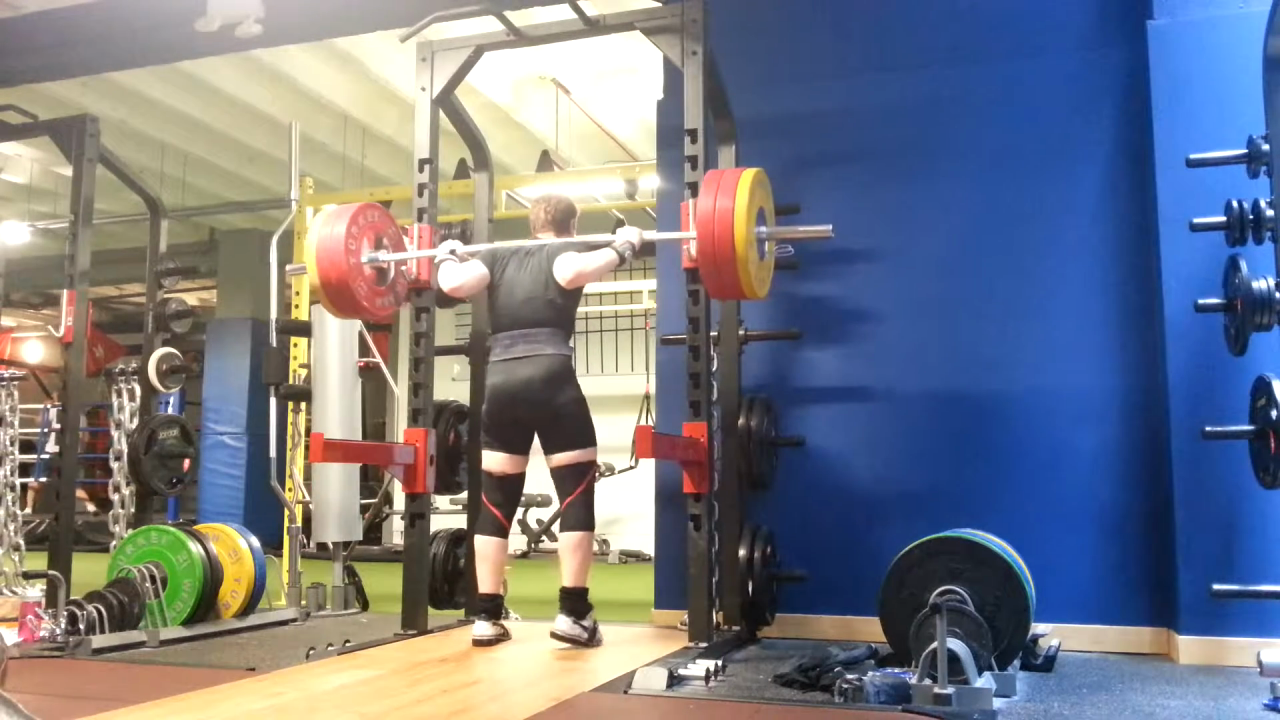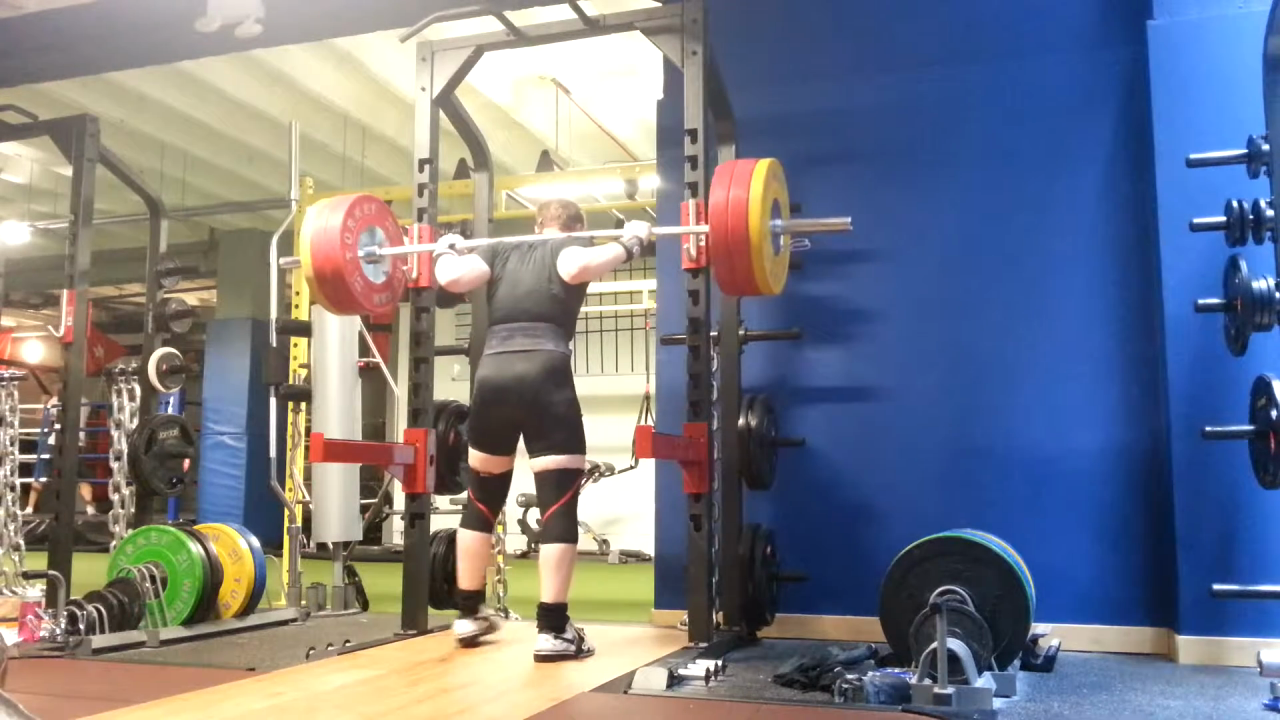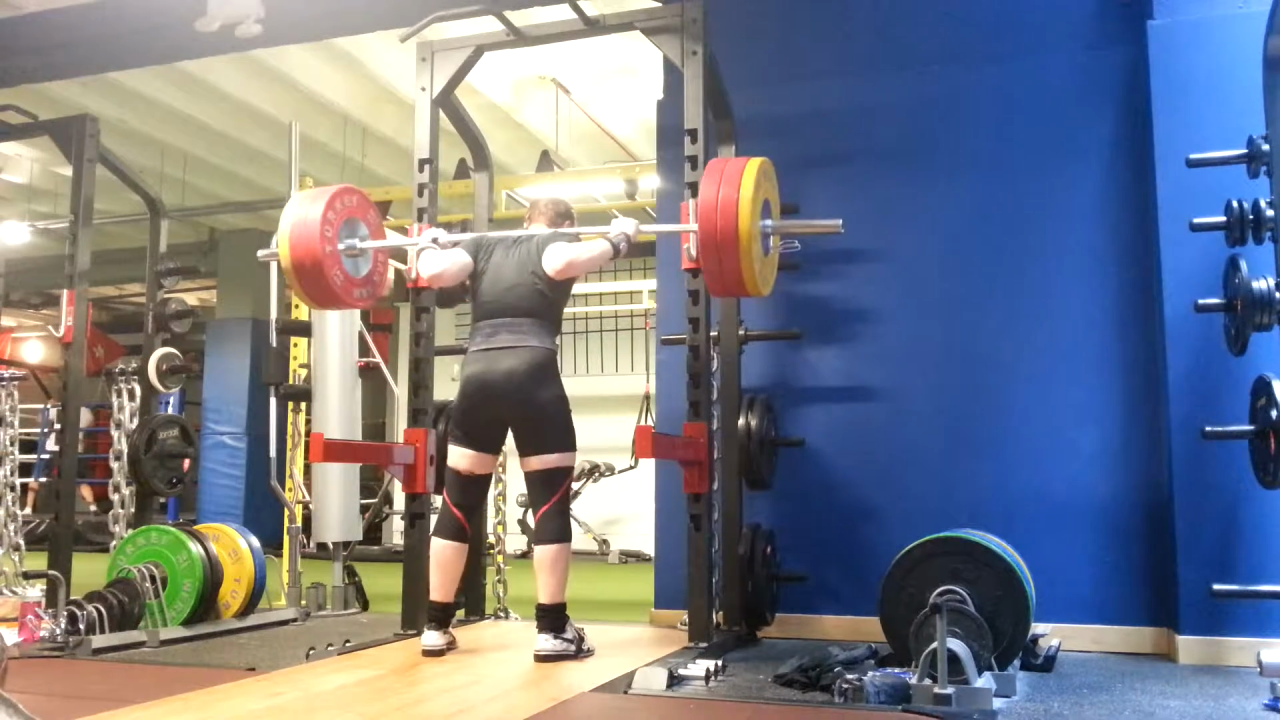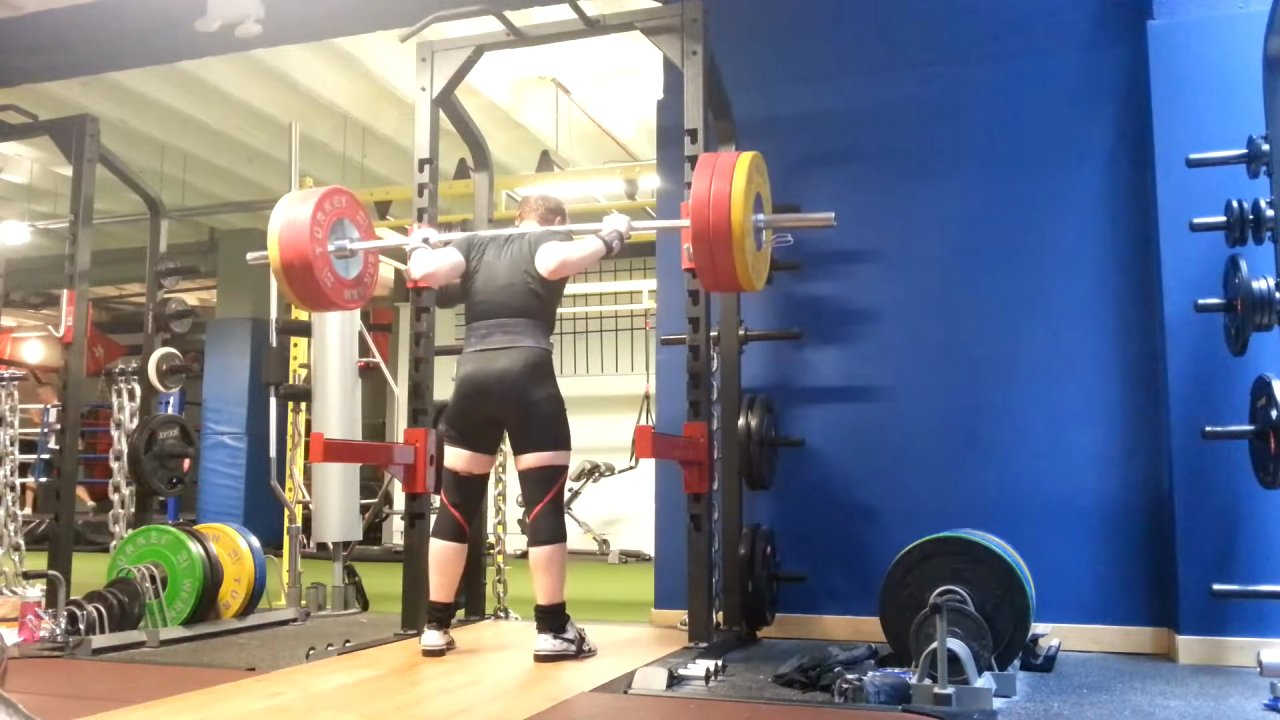
dt=0.5s
person 1, frame 1
left shoulder: (498, 256)
right shoulder: (571, 250)
left elbow: (455, 285)
right elbow: (572, 273)
left wrist: (447, 257)
right wrist: (623, 247)
left hip: (500, 381)
right hip: (550, 378)
left knee: (495, 503)
right knee: (576, 496)
left ankle: (487, 617)
right ankle: (574, 613)
person 1, frame 2
left shoulder: (498, 250)
right shoulder: (575, 247)
left elbow: (452, 279)
right elbow: (577, 267)
left wrist: (444, 252)
right wrist: (631, 243)
left hip: (492, 374)
right hip: (544, 375)
left knee: (482, 500)
right knee: (558, 504)
left ankle: (468, 613)
right ankle: (553, 630)
person 1, frame 3
left shoulder: (483, 245)
right shoulder: (563, 241)
left elbow: (434, 273)
right elbow: (562, 263)
left wrist: (428, 247)
right wrist: (618, 239)
left hip: (477, 374)
right hip: (531, 372)
left knee: (457, 504)
right knee: (550, 504)
left ankle: (436, 627)
right ankle: (552, 630)
person 1, frame 4
left shoulder: (474, 243)
right shoulder: (553, 238)
left elbow: (425, 272)
right elbow: (555, 264)
left wrist: (419, 245)
right wrist: (610, 238)
left hip: (472, 375)
right hip: (526, 373)
left knee: (456, 505)
right knee: (544, 504)
left ankle: (436, 627)
right ankle: (552, 631)
